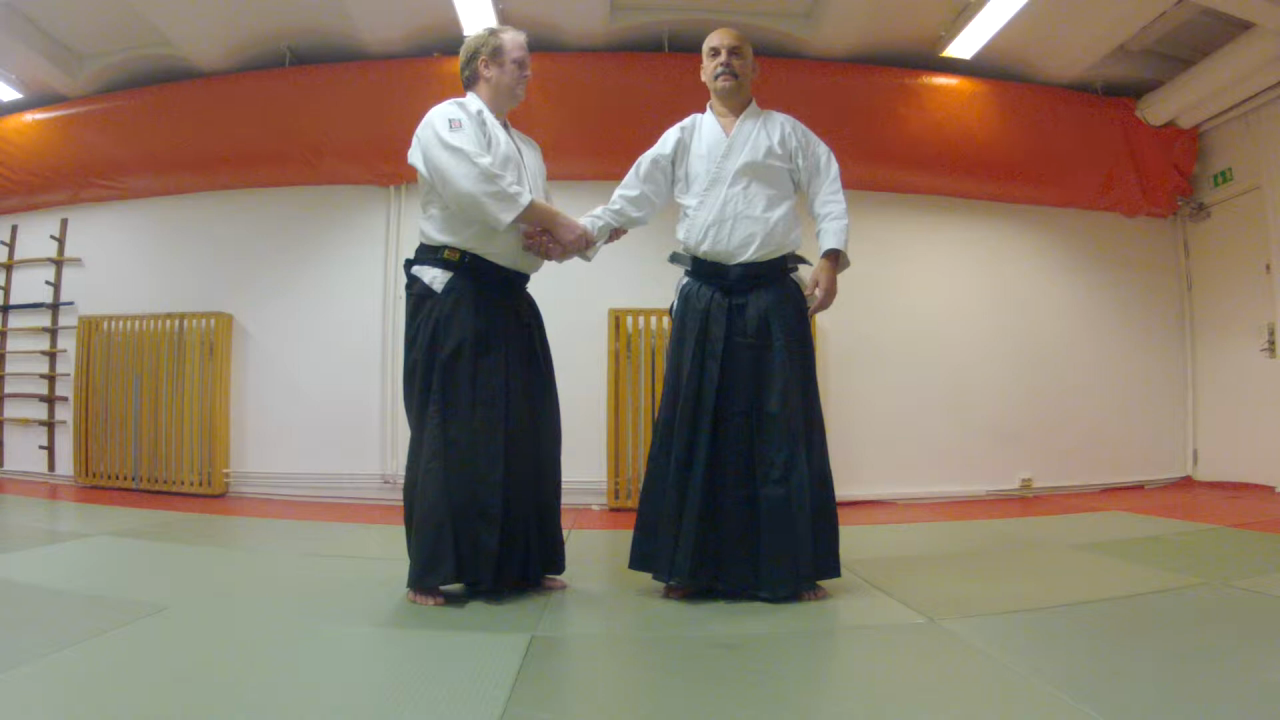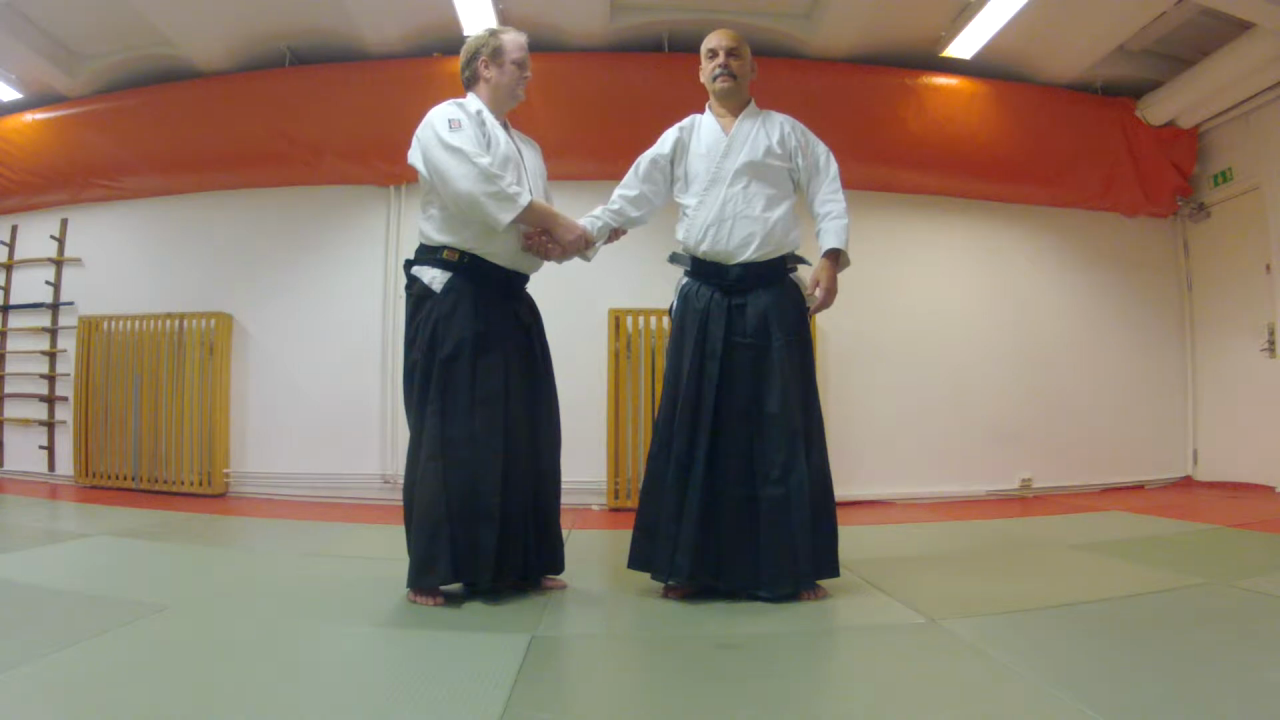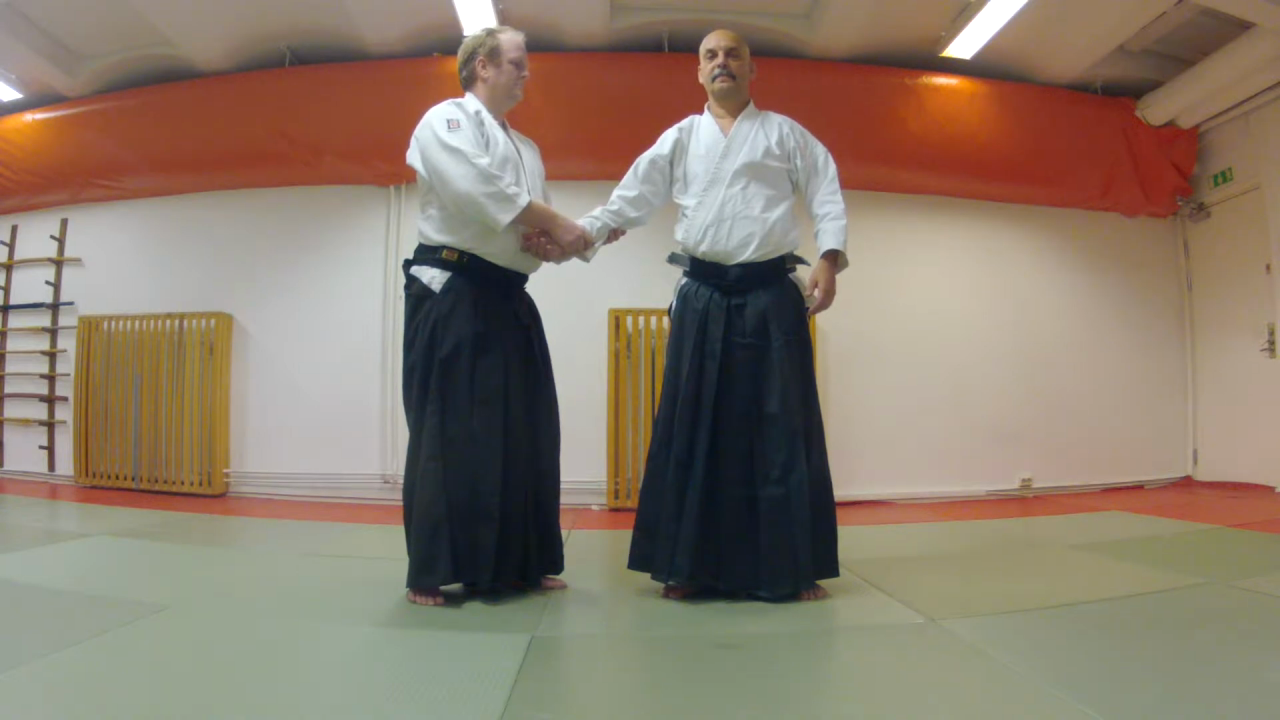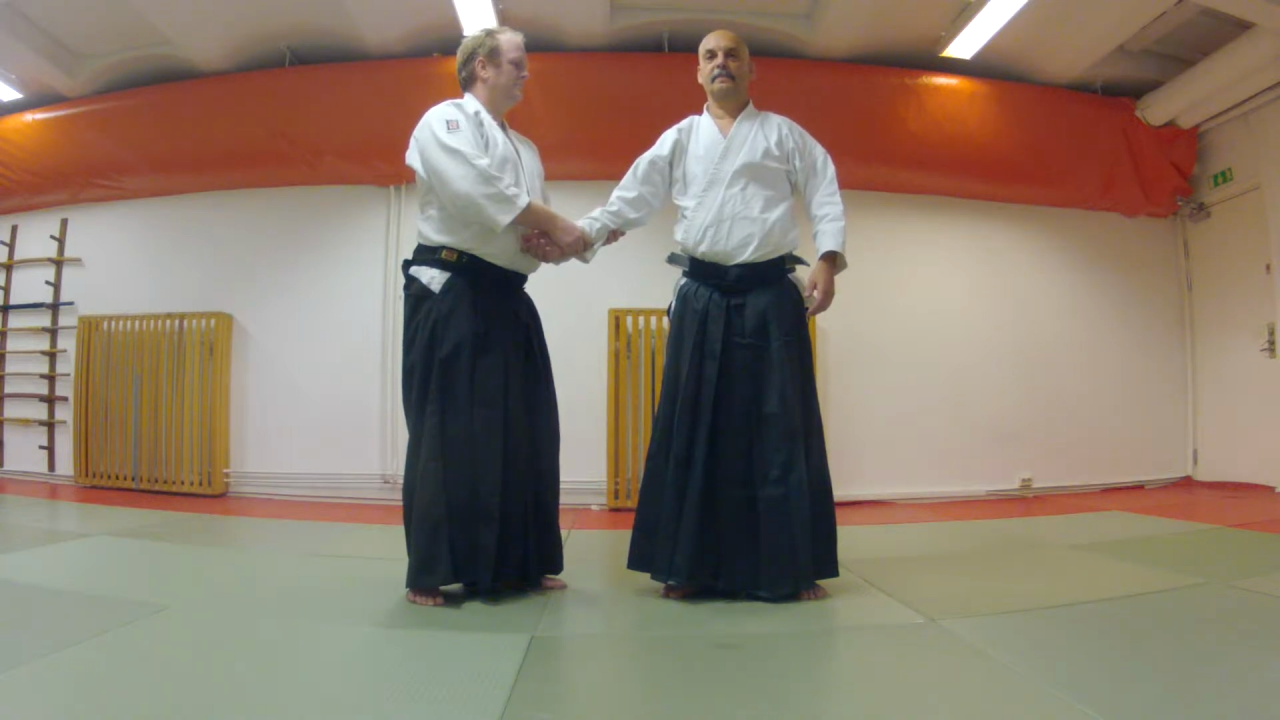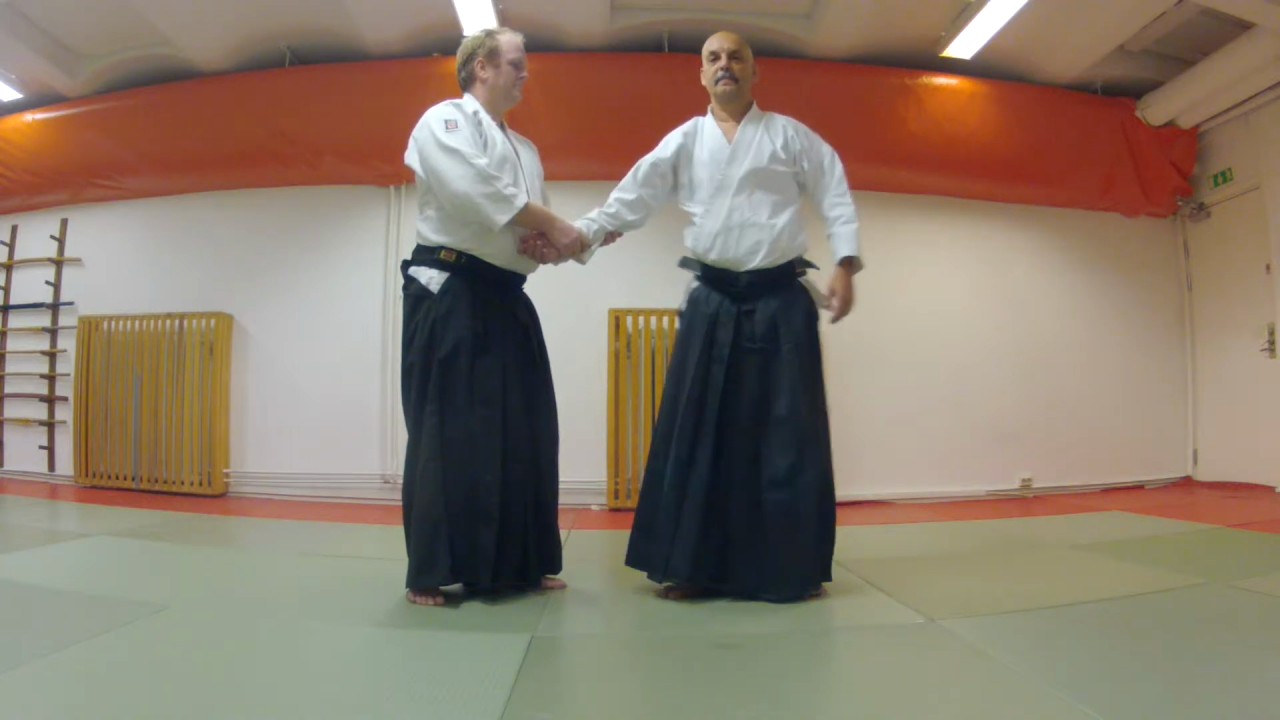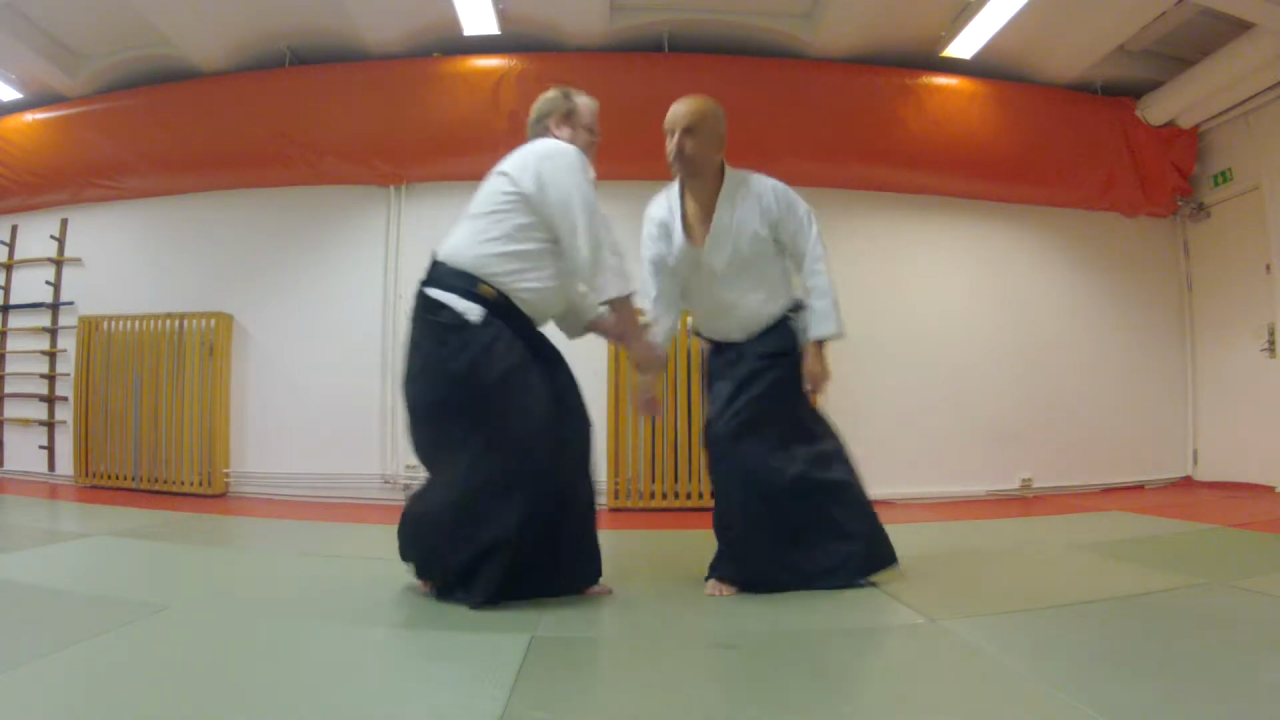
dt=0.7s
person 1, frame 1
left shoulder: (526, 146)
right shoulder: (450, 120)
left elbow: (542, 229)
right elbow: (478, 188)
left wrist: (575, 235)
right wrist: (556, 222)
left hip: (510, 299)
right hip: (454, 295)
left knee: (526, 432)
right knee: (450, 433)
left ankle: (518, 564)
right ankle: (432, 572)
person 1, frame 2
left shoulder: (526, 147)
right shoulder: (449, 119)
left elbow: (541, 229)
right elbow: (477, 189)
left wrist: (575, 236)
right wrist: (555, 222)
left hip: (509, 298)
right hip: (453, 293)
left knee: (524, 433)
right knee: (450, 433)
left ankle: (517, 563)
right ankle: (430, 572)
person 1, frame 3
left shoulder: (524, 147)
right shoulder: (447, 120)
left elbow: (540, 230)
right elbow: (475, 189)
left wrist: (571, 237)
right wrist: (555, 224)
left hip: (507, 299)
right hip: (452, 294)
left knee: (524, 433)
right knee: (448, 432)
left ankle: (516, 564)
right ankle: (430, 573)
person 1, frame 4
left shoulder: (524, 148)
right shoulder: (446, 120)
left elbow: (539, 234)
right elbow: (475, 189)
left wrist: (570, 239)
right wrist: (554, 225)
left hip: (507, 299)
right hip: (451, 295)
left knee: (524, 434)
right knee: (448, 434)
left ankle: (516, 563)
right ankle: (430, 572)
person 1, frame 5
left shoulder: (524, 148)
right shoulder: (446, 120)
left elbow: (533, 229)
right elbow: (475, 189)
left wrist: (564, 235)
right wrist: (551, 224)
left hip: (505, 300)
right hip: (450, 294)
left knee: (522, 434)
right knee: (449, 433)
left ankle: (517, 563)
right ankle: (430, 571)
person 1, frame 6
left shoulder: (550, 169)
right shoulder: (555, 159)
left elbow: (562, 285)
right elbow: (594, 254)
left wrist: (605, 327)
right wrist: (633, 334)
left hip: (496, 325)
right hip: (462, 320)
left knee: (553, 431)
right knee: (490, 446)
left ankle: (555, 569)
right ankle: (434, 560)
person 2, frame 1
left shoulder: (787, 132)
right shoulder: (680, 138)
left elbow: (828, 194)
right elbow: (632, 198)
left wrist: (829, 259)
left hip: (772, 295)
right hip: (703, 298)
left knee: (782, 428)
right knee: (694, 429)
left ankle: (792, 567)
right ankle: (690, 565)
person 2, frame 2
left shoulder: (786, 132)
right shoulder: (680, 138)
left elbow: (828, 194)
right elbow: (631, 198)
left wrist: (830, 258)
left hip: (773, 295)
right hip: (703, 297)
left knee: (780, 429)
right knee: (694, 428)
left ankle: (792, 567)
right ankle: (690, 565)
person 2, frame 3
left shoulder: (784, 133)
right shoulder: (679, 138)
left elbow: (826, 194)
right elbow: (630, 198)
left wrist: (829, 258)
left hip: (772, 295)
right hip: (703, 298)
left knee: (781, 428)
right knee: (693, 428)
left ankle: (792, 567)
right ankle: (691, 564)
person 2, frame 4
left shoulder: (784, 133)
right shoulder: (678, 139)
left elbow: (824, 195)
right elbow: (630, 199)
left wrist: (828, 260)
left hip: (771, 295)
right hip: (702, 297)
left knee: (780, 429)
right knee: (693, 428)
left ankle: (791, 567)
right ankle: (692, 565)
person 2, frame 5
left shoulder: (790, 135)
right shoulder: (685, 141)
left elbow: (835, 194)
right elbow: (631, 197)
left wrist: (846, 265)
right wrist: (577, 234)
left hip: (781, 298)
right hip: (713, 299)
left knee: (789, 432)
right knee: (696, 430)
left ankle: (795, 569)
right ankle: (693, 565)
person 2, frame 6
left shoulder: (768, 196)
right shoulder: (660, 213)
left elbow: (814, 264)
right elbow: (662, 295)
left wrist: (815, 345)
right wrist: (648, 364)
left hip: (773, 344)
right hip: (723, 352)
left knee: (737, 442)
right knee: (792, 448)
left ankle: (741, 564)
